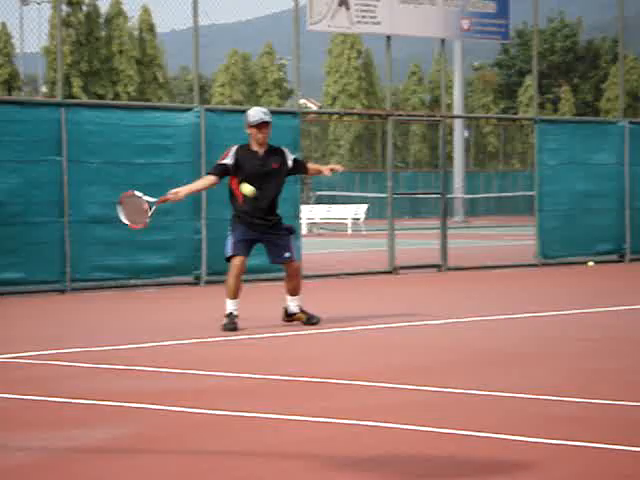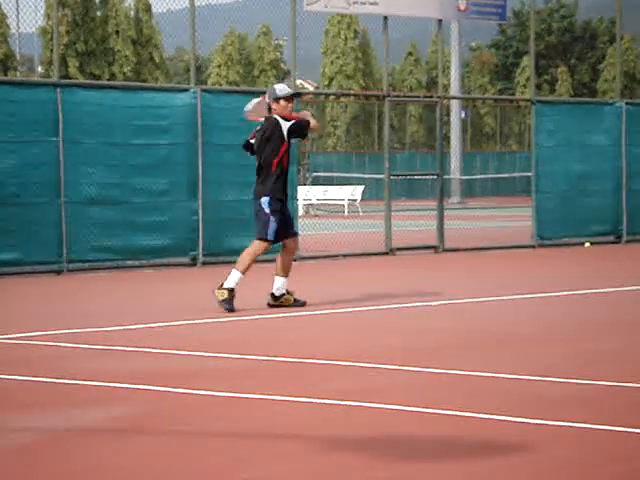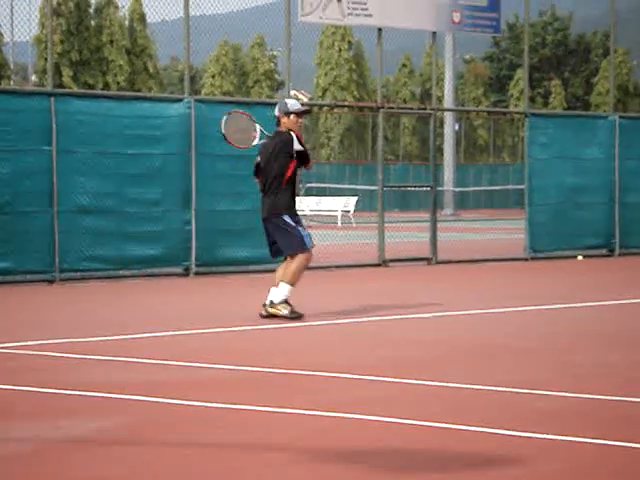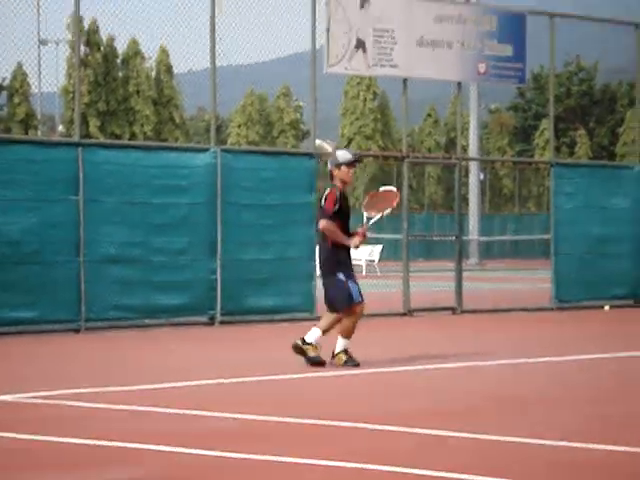
dt=0.4s
person 1, frame 1
left shoulder: (281, 155)
right shoulder: (236, 154)
left elbow: (305, 167)
right elbow: (212, 178)
left wrist: (325, 168)
right wrist: (184, 190)
left hip: (269, 222)
right hip: (243, 222)
left knee: (293, 265)
right knee: (237, 264)
left ankle: (294, 310)
right ankle: (231, 313)
person 1, frame 2
left shoulder: (262, 129)
right shoulder: (280, 122)
left elbow: (247, 146)
right elbow: (313, 126)
right wrist: (307, 116)
left hip: (273, 195)
right hip: (269, 195)
left knee: (291, 242)
right knee: (263, 242)
left ankle: (279, 294)
right ankle: (226, 288)
person 1, frame 3
left shoulder: (265, 144)
right shoulder: (292, 137)
left elbow: (258, 177)
right elbow: (306, 164)
left hip: (268, 210)
right hip: (281, 209)
left knee: (291, 256)
right knee: (305, 252)
left ankle: (272, 304)
right ankle: (279, 301)
person 1, frame 4
left shoulder: (340, 195)
right shoulder: (332, 193)
right elbow: (324, 225)
left wrist: (353, 234)
right wrist: (348, 240)
left hip: (337, 261)
right hip: (335, 262)
left knee: (341, 310)
right knee: (356, 306)
left ankle: (307, 342)
right ankle: (341, 351)
